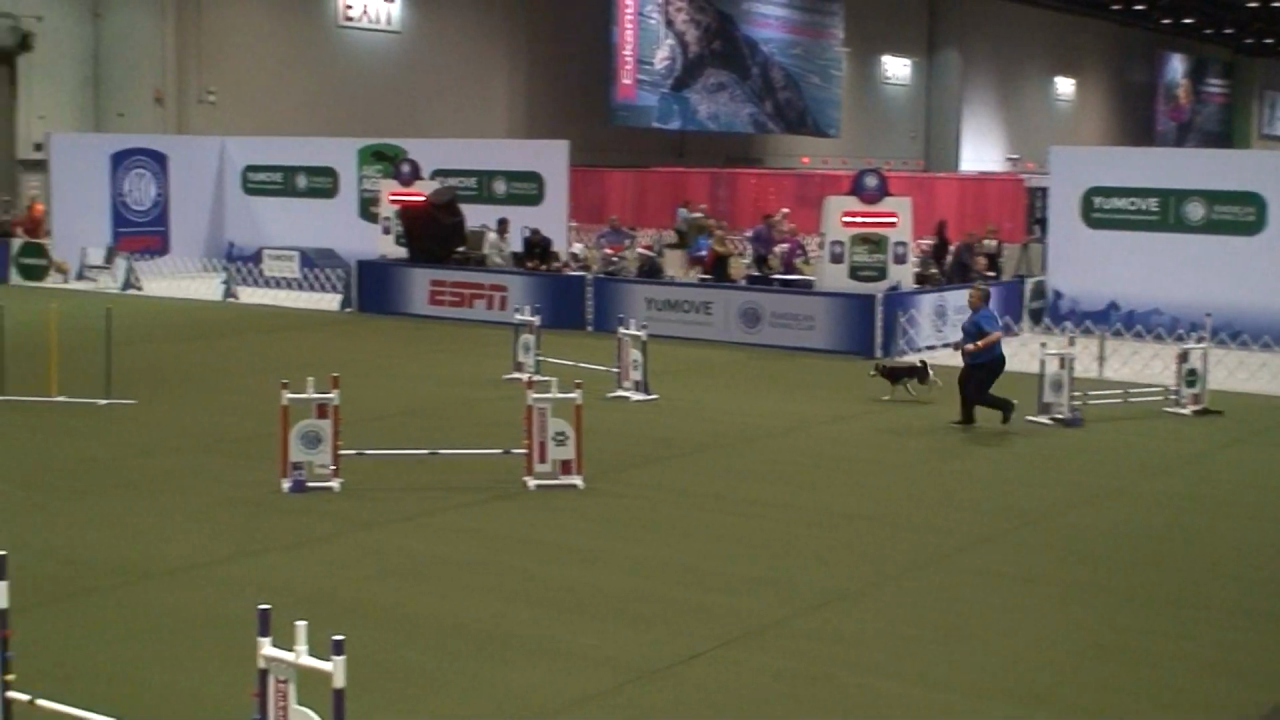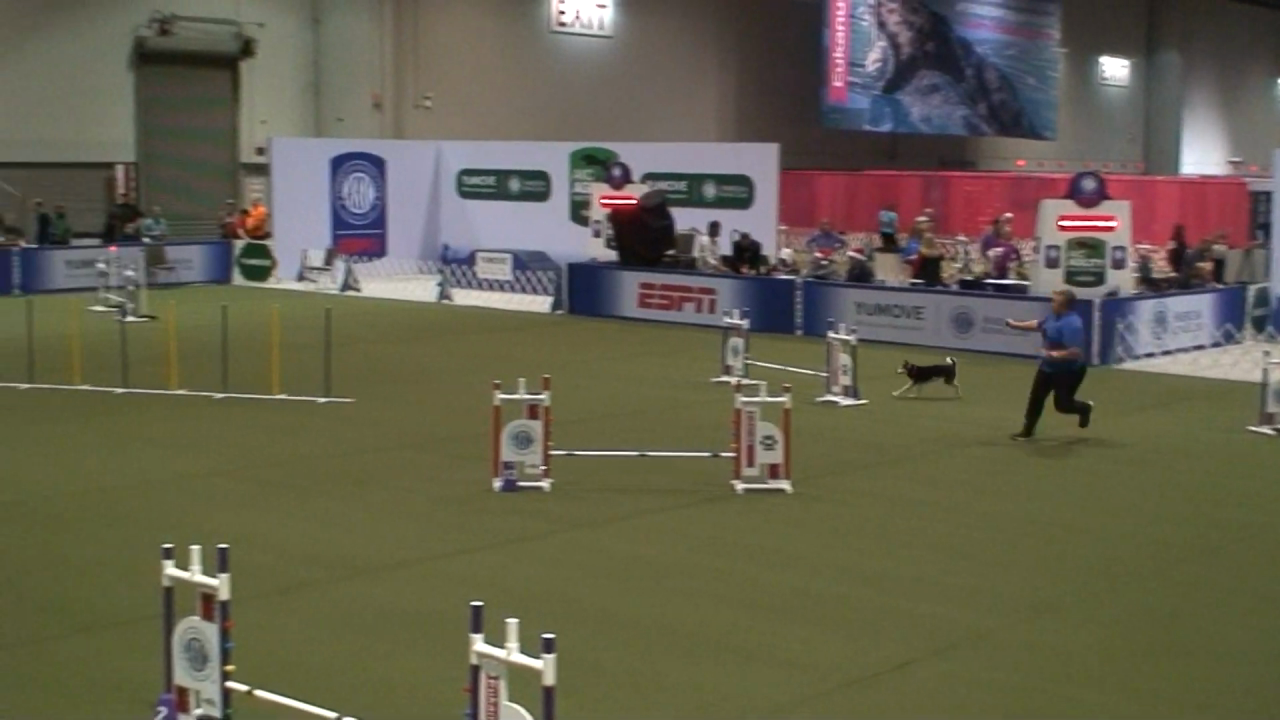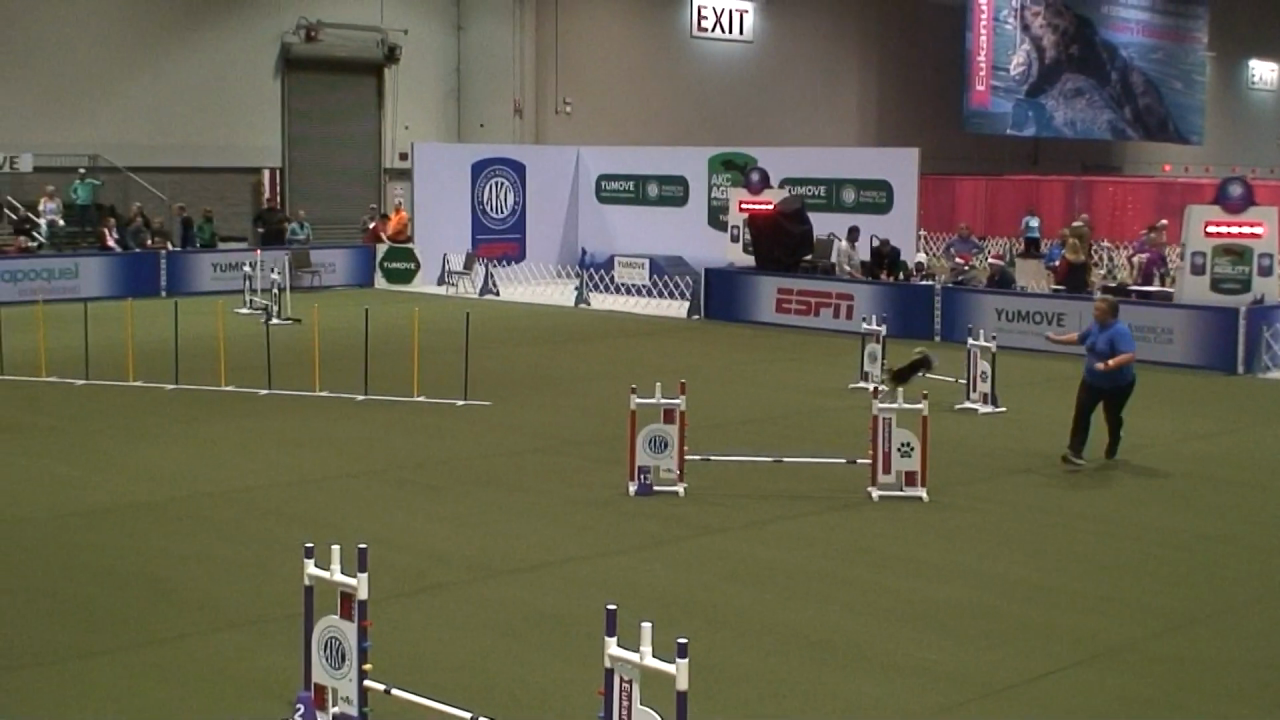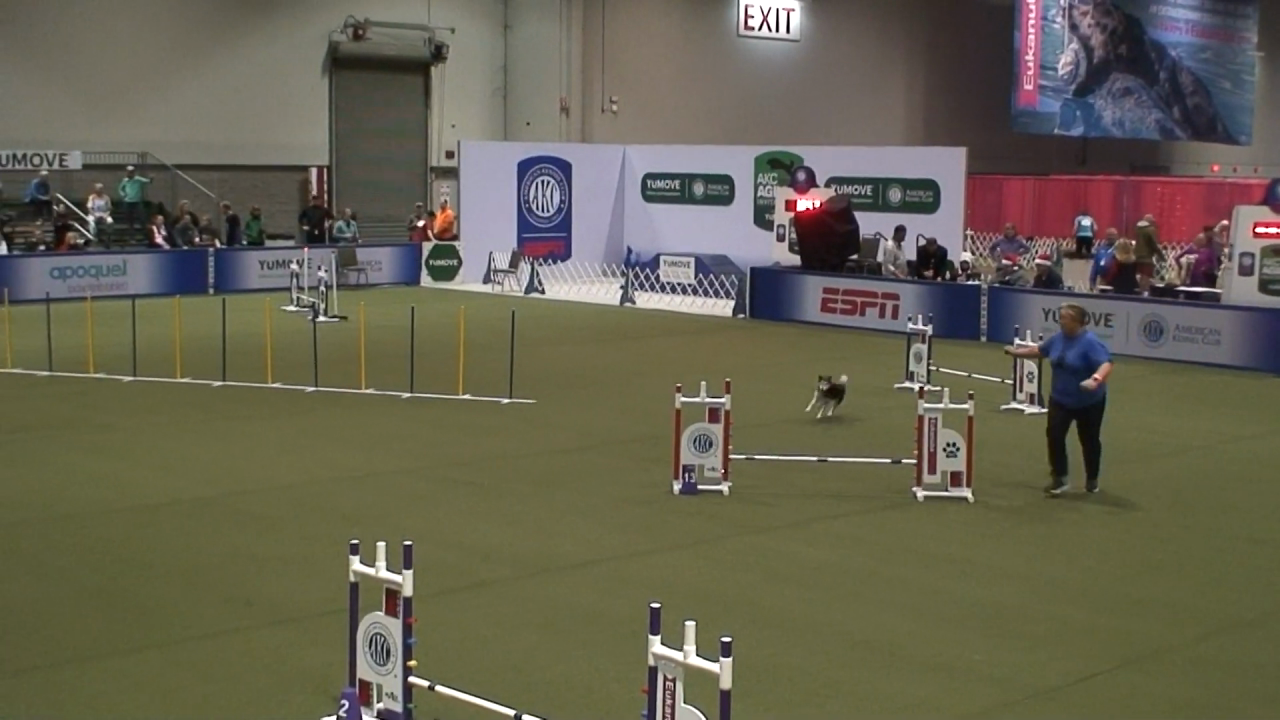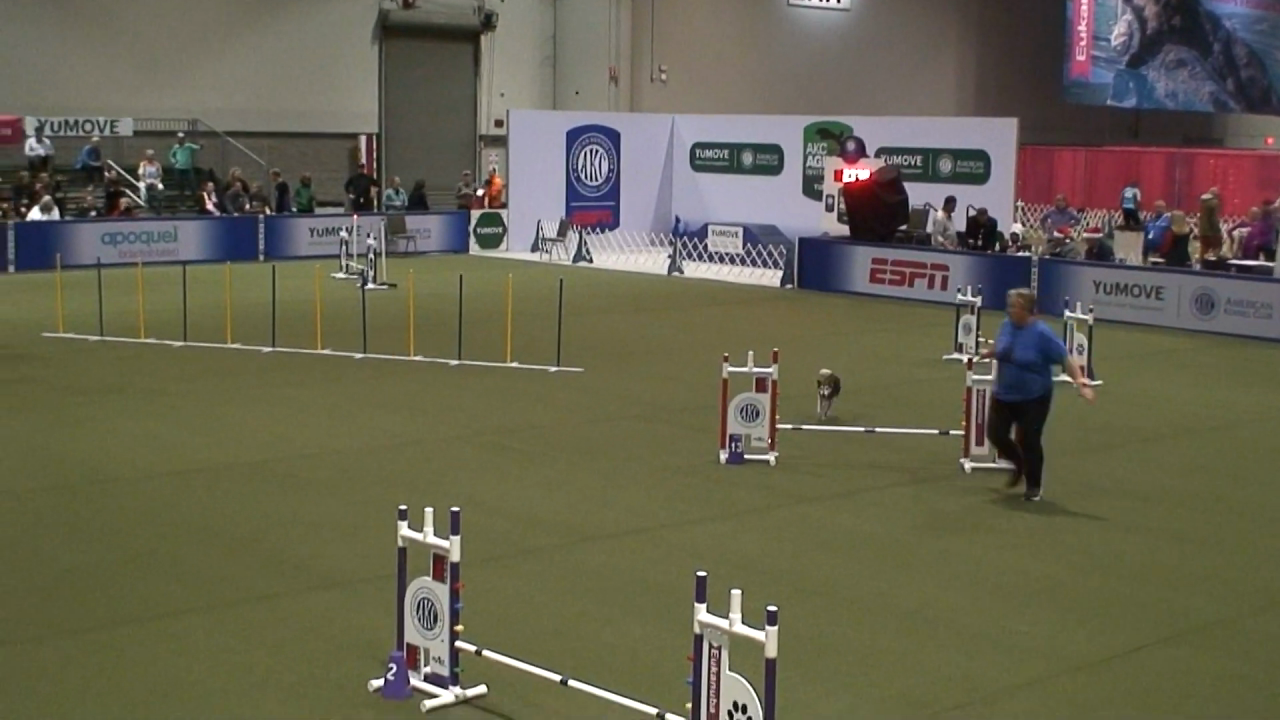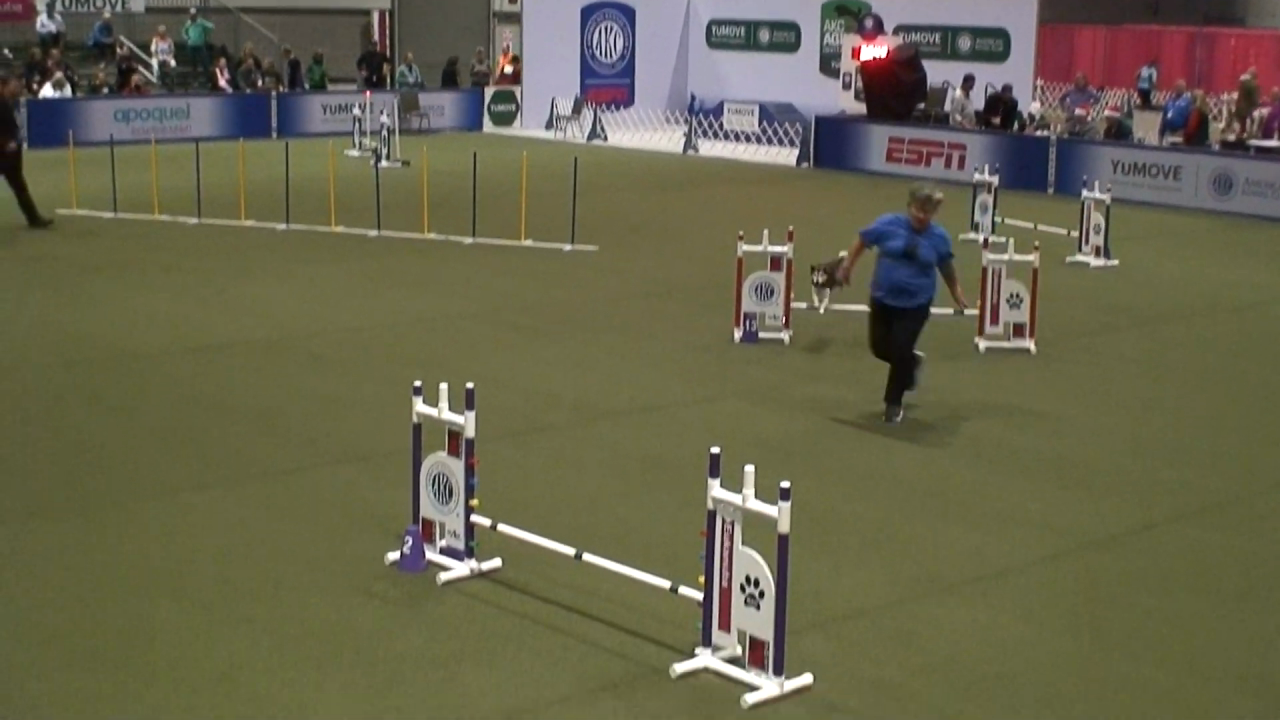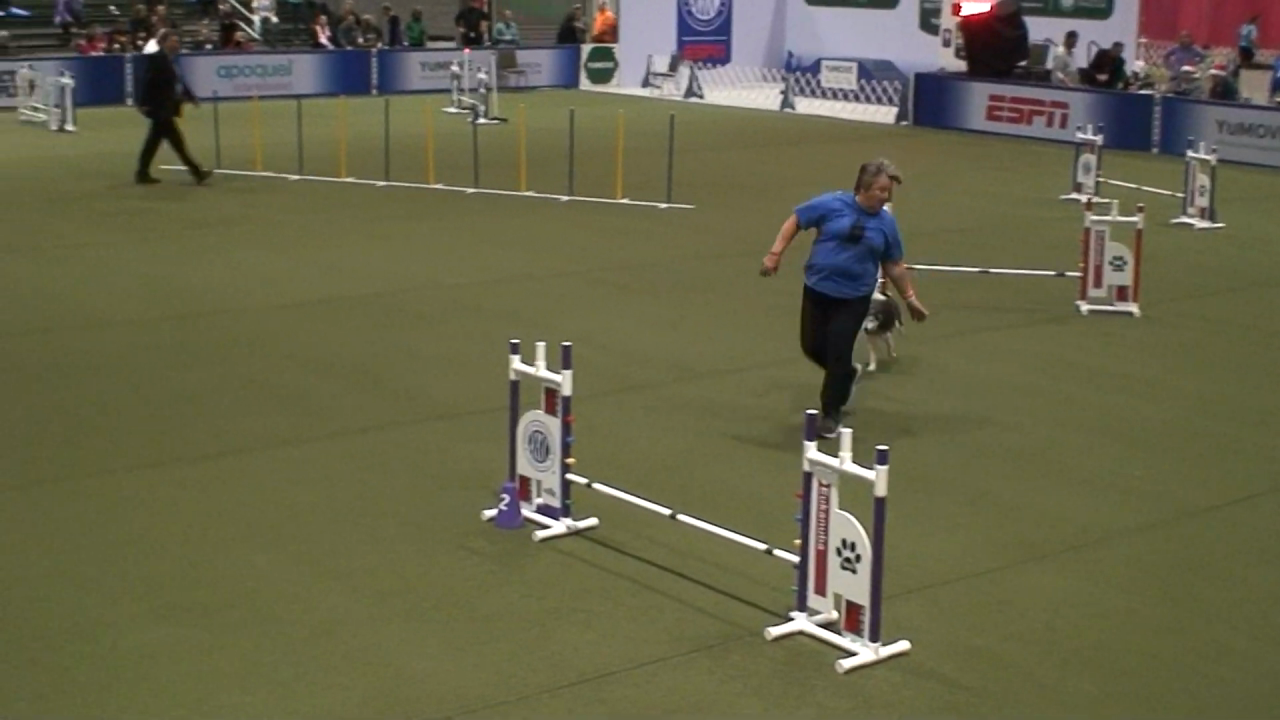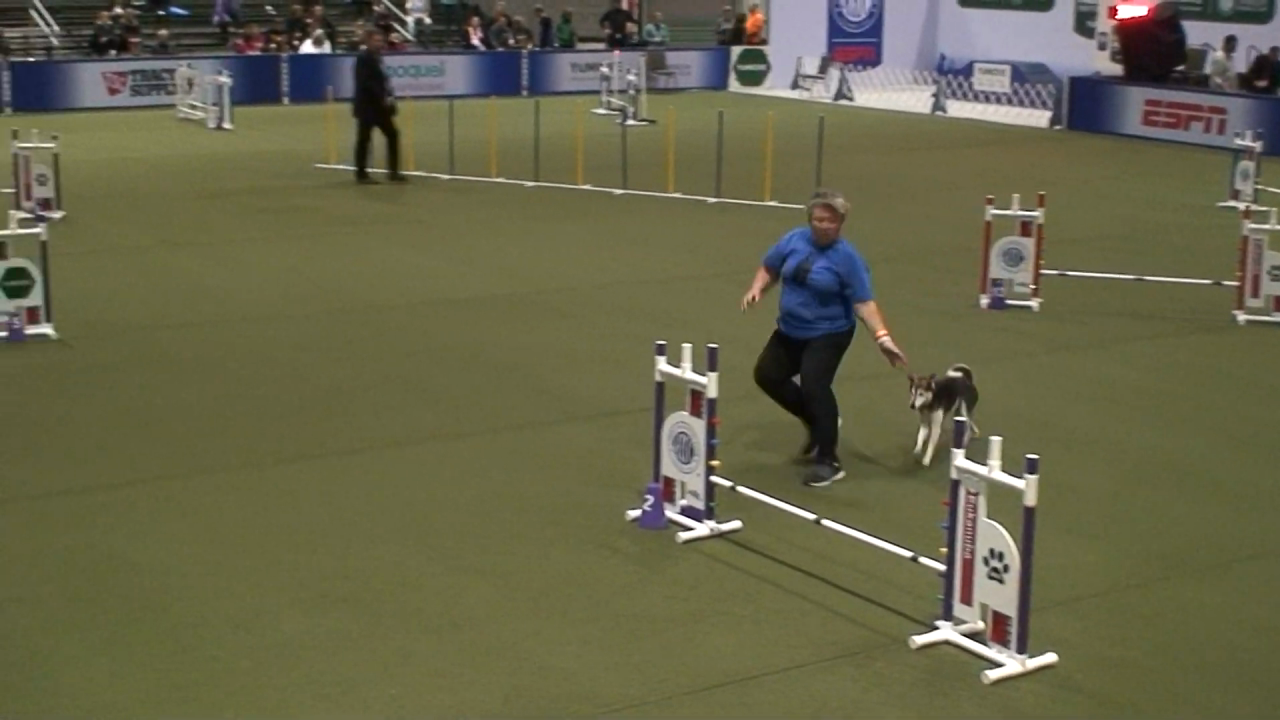
dt=0.5s
person 1, frame 1
left shoulder: (984, 315)
right shoulder: (977, 313)
left elbow: (997, 335)
left wrist: (976, 345)
right wrist: (965, 342)
left hip: (990, 363)
right hip: (976, 362)
left knee: (977, 395)
right knee: (964, 383)
left ankle: (1006, 406)
right ankle: (967, 418)
person 1, frame 2
left shoulder: (1071, 325)
right shoulder: (1055, 317)
left elbow: (1075, 352)
right elbow: (1038, 325)
left wrist: (1052, 355)
right wrist: (1016, 325)
left hip: (1070, 371)
right hip: (1049, 367)
left knee: (1062, 404)
right knee: (1036, 395)
left ankle: (1085, 409)
right ankle: (1027, 430)
person 1, frame 3
left shoulder: (1120, 332)
right shoulder: (1096, 327)
left elbow: (1129, 356)
right elbow: (1079, 337)
left wrist: (1107, 365)
right wrist: (1055, 338)
left hip: (1117, 384)
right hip: (1092, 380)
left knee: (1112, 416)
right knee: (1081, 412)
left ankle: (1113, 445)
right ankle: (1075, 452)
person 1, frame 4
left shoulder: (1090, 342)
right shoulder: (1058, 339)
left elbow: (1106, 365)
right elbow: (1040, 350)
left wrist: (1095, 380)
right wrist: (1016, 352)
left hip: (1089, 402)
right hip: (1060, 399)
left knee: (1089, 440)
right knee: (1054, 435)
left ankle: (1092, 478)
right ankle: (1059, 478)
person 1, frame 5
left shoulder: (1042, 334)
right shoulder: (1007, 327)
left elbow: (1066, 359)
left wrist: (1082, 384)
right wrist: (988, 353)
left hip: (1034, 398)
right hip: (1003, 396)
left knee: (1031, 441)
right knee: (996, 434)
left ankle: (1034, 486)
right ankle: (1020, 463)
person 1, frame 6
left shoulder: (939, 237)
right shoulder: (888, 224)
left elbow: (947, 267)
right elbow: (862, 240)
left wrist: (956, 293)
right wrist: (847, 265)
left hip: (916, 304)
right hip: (882, 298)
left knee: (899, 349)
right knee: (880, 347)
left ankle: (894, 402)
right ankle: (911, 362)
person 1, frame 7
left shoulder: (886, 223)
right shoulder: (832, 203)
left elbow: (894, 265)
right elbow: (795, 221)
left wrist: (910, 298)
right wrist: (775, 254)
left hip: (853, 297)
right hip: (817, 289)
left knee: (839, 349)
right knee: (814, 346)
left ankle: (832, 414)
right ankle: (847, 372)
person 1, frame 8
left shoulder: (847, 258)
right shoulder: (794, 240)
left elbow: (864, 303)
right elbow: (768, 269)
left wrist: (883, 339)
right wrist: (756, 290)
left hip: (829, 334)
right hip: (789, 331)
left knee: (814, 387)
right knee: (767, 374)
left ankle: (828, 461)
right ankle: (818, 423)
